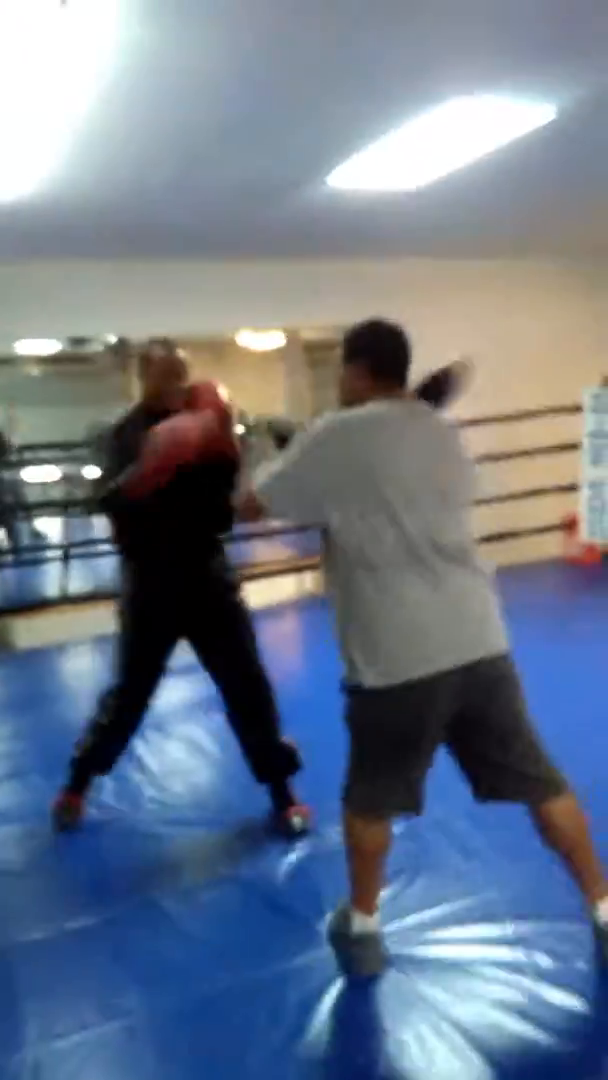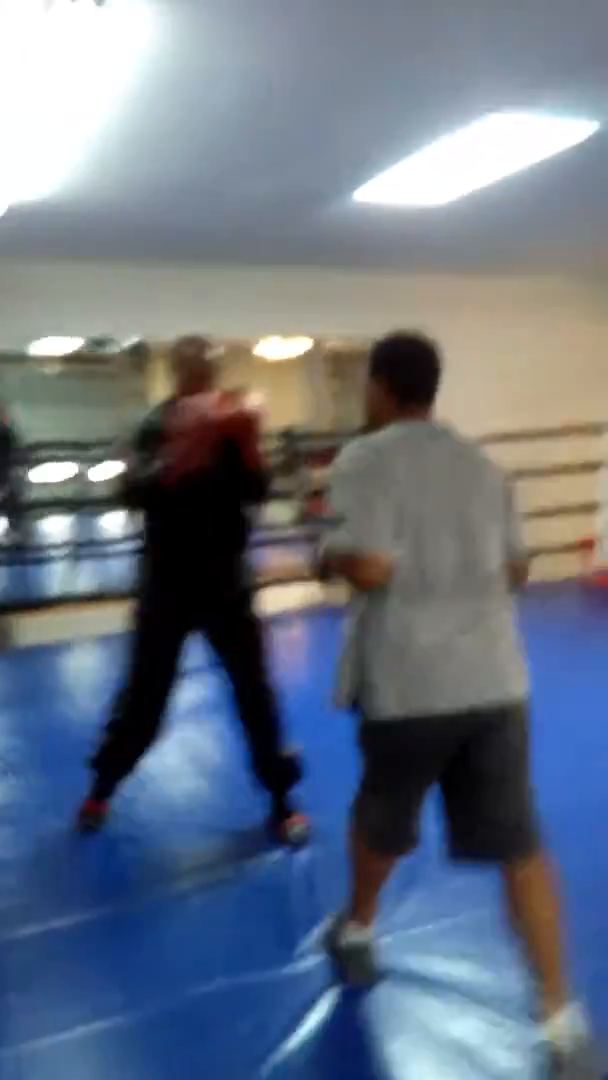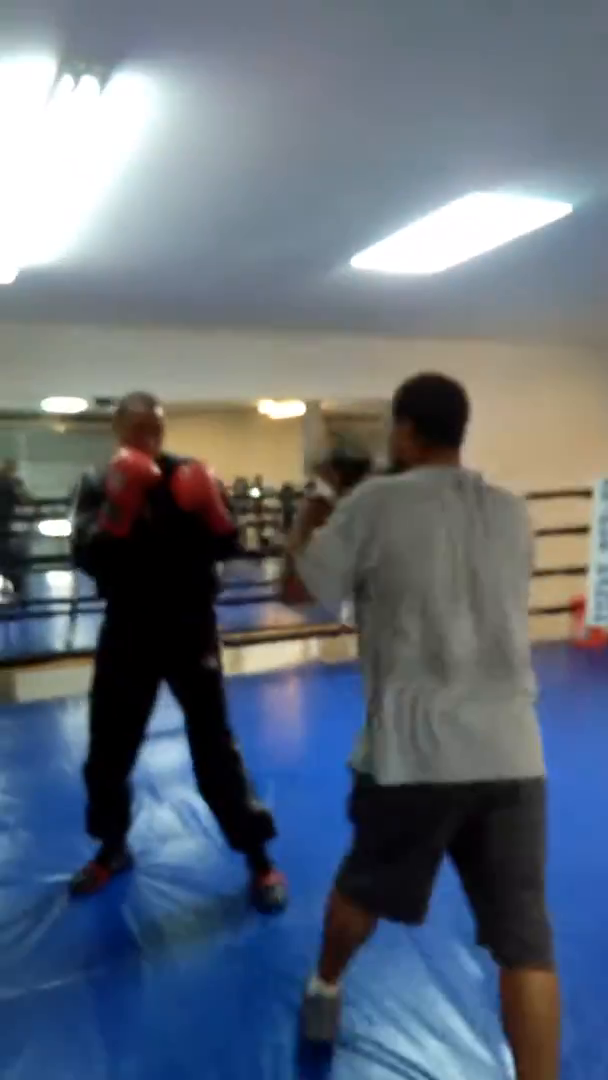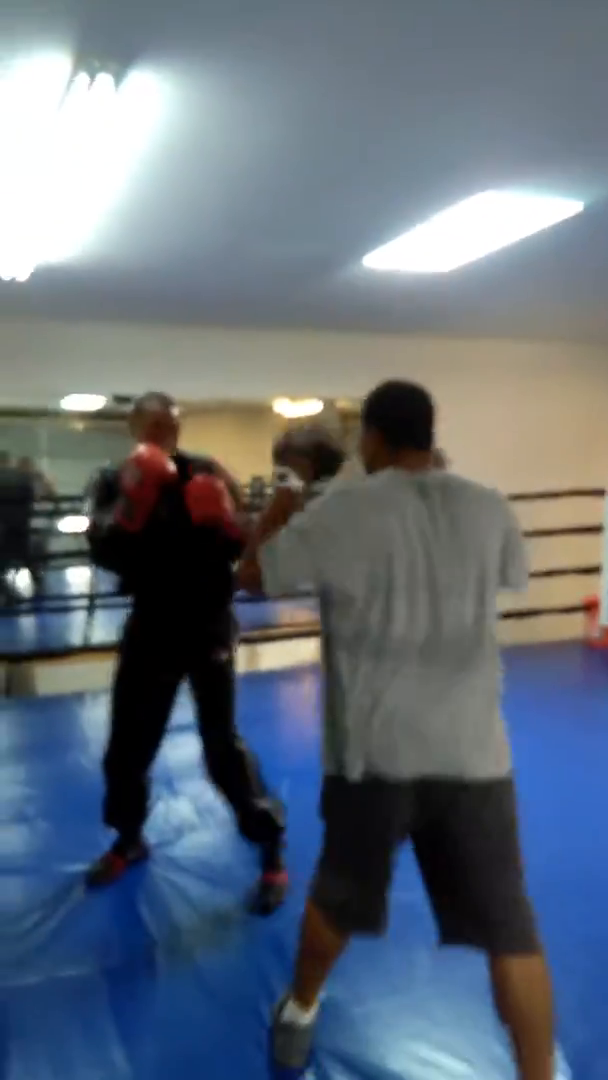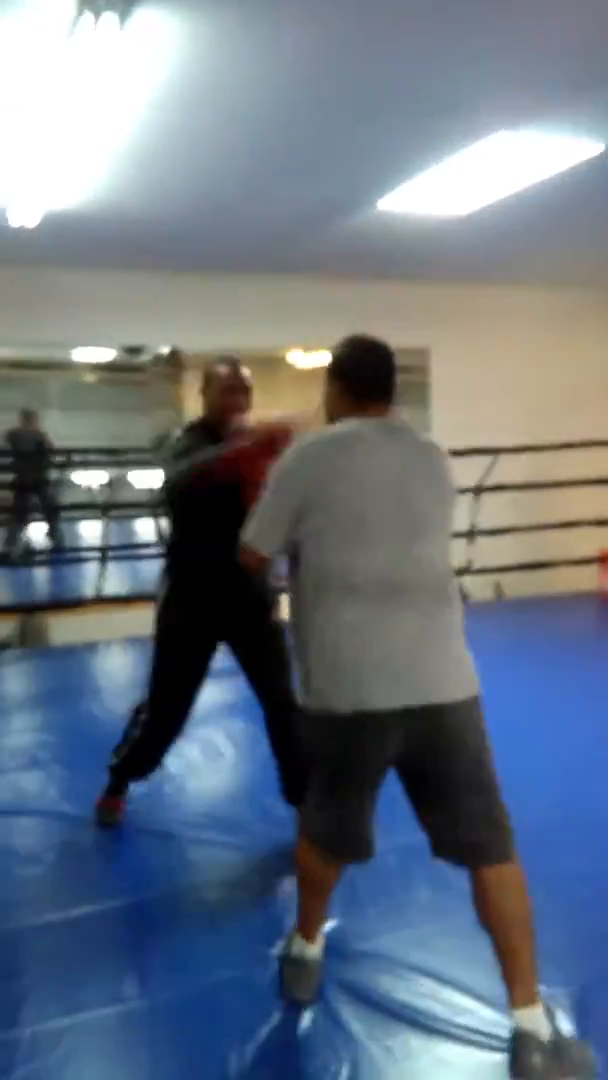
dt=0.3s
person 1, frame 1
left shoulder: (335, 436)
right shoulder: (441, 434)
left elbow: (253, 503)
left wrist: (252, 470)
left hip: (396, 654)
right hip: (476, 641)
left knee: (371, 794)
right knee: (540, 781)
left ankle: (363, 926)
person 1, frame 2
left shoulder: (365, 460)
right shoulder: (483, 463)
left elbow: (369, 570)
right elbow: (514, 571)
left wrist: (329, 560)
left hip: (408, 683)
right hip: (494, 679)
left knee: (380, 816)
right knee: (518, 844)
left ankle: (355, 938)
person 1, frame 3
left shoulder: (374, 505)
right shoulder: (513, 513)
left elbow: (300, 589)
left wrist: (308, 524)
left hip: (414, 749)
right hip: (509, 751)
left knee: (363, 885)
right knee: (525, 942)
left ankle: (323, 995)
person 1, frame 4
left shoulder: (339, 513)
right shoulder: (483, 507)
left elbow: (254, 577)
left wrist: (280, 516)
left hip: (373, 749)
right hip: (472, 753)
left knee: (338, 895)
right knee: (509, 928)
left ankle: (295, 1019)
person 1, frame 5
left shoulder: (308, 458)
right shoulder: (432, 460)
left elbow: (252, 557)
left wrist: (265, 495)
left hip: (346, 684)
right hip: (440, 681)
left knee: (325, 826)
right knee: (489, 846)
left ankle: (303, 953)
person 2, frame 1
right shoulder: (127, 434)
left elbow: (226, 484)
right elbow: (114, 499)
left hip: (206, 569)
right hip: (152, 577)
left knee: (247, 682)
right knee: (131, 694)
left ankle: (282, 791)
right ankle: (78, 783)
person 2, frame 2
left shoulder: (226, 420)
right shoulder: (156, 426)
left elbow: (255, 491)
right elbow: (143, 493)
left wrist: (248, 443)
right wrist: (185, 448)
left hip: (224, 571)
right hip: (170, 574)
left knee: (253, 686)
right knee: (147, 690)
left ankle: (281, 800)
right ankle: (103, 783)
person 2, frame 3
left shoulder: (187, 475)
right shoulder: (97, 485)
left elbow: (227, 546)
right elbow: (87, 557)
left wrist: (212, 510)
right wrist: (118, 507)
left hip: (189, 625)
right hip: (127, 630)
left knee: (214, 746)
right knee: (107, 749)
left ankle: (259, 860)
right ankle: (112, 848)
person 2, frame 4
left shoulder: (205, 475)
right shoulder: (112, 481)
left elbow: (245, 545)
right elbow: (104, 547)
left wrist: (228, 521)
right wrist: (130, 502)
left hip: (207, 620)
right hip: (151, 623)
left knee: (222, 739)
right knee: (128, 741)
left ankle: (271, 853)
right ankle: (129, 840)
person 2, frame 5
right shoulder: (189, 441)
right elbow: (186, 482)
left hip: (246, 585)
right hip: (192, 585)
left knee: (281, 698)
right knee: (167, 704)
right ankle: (118, 782)
